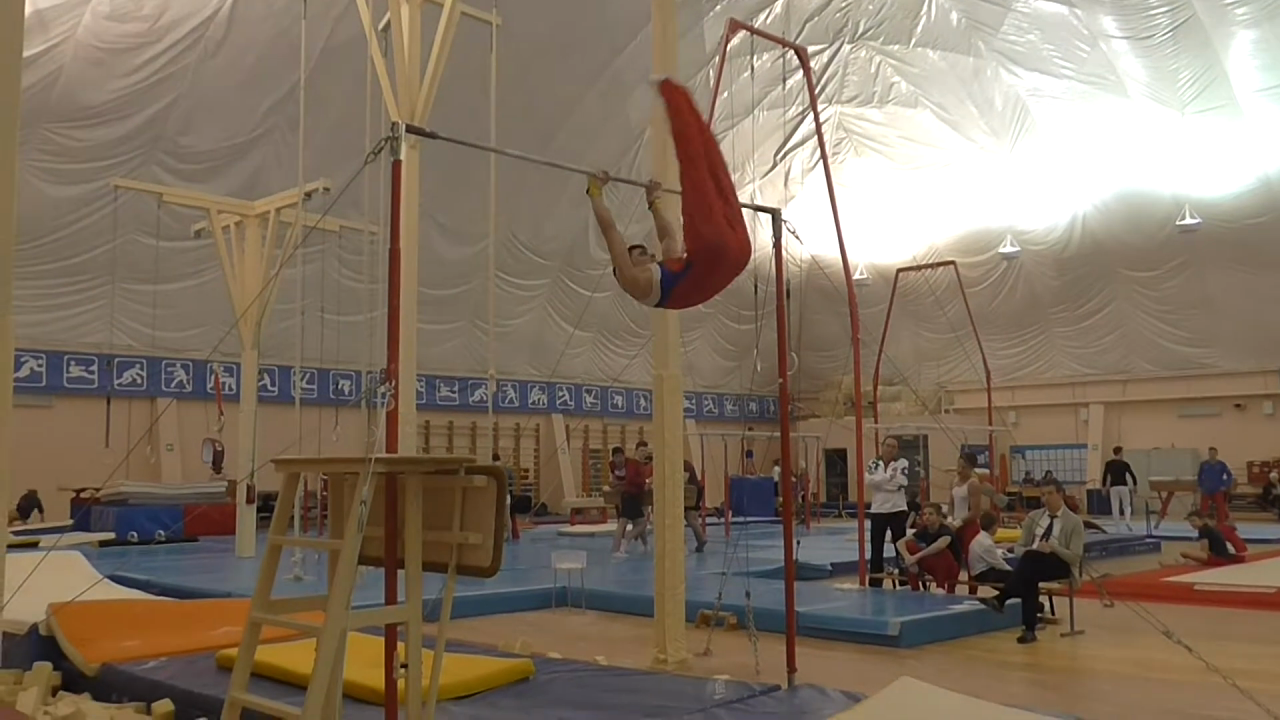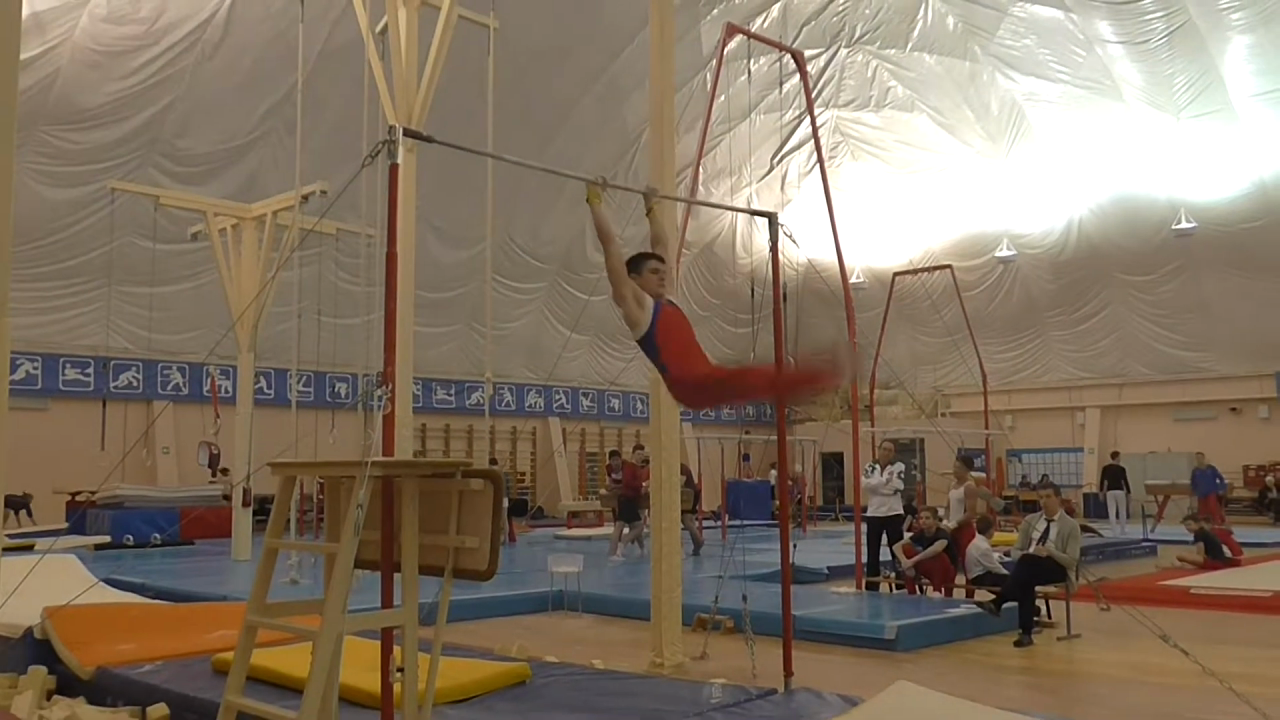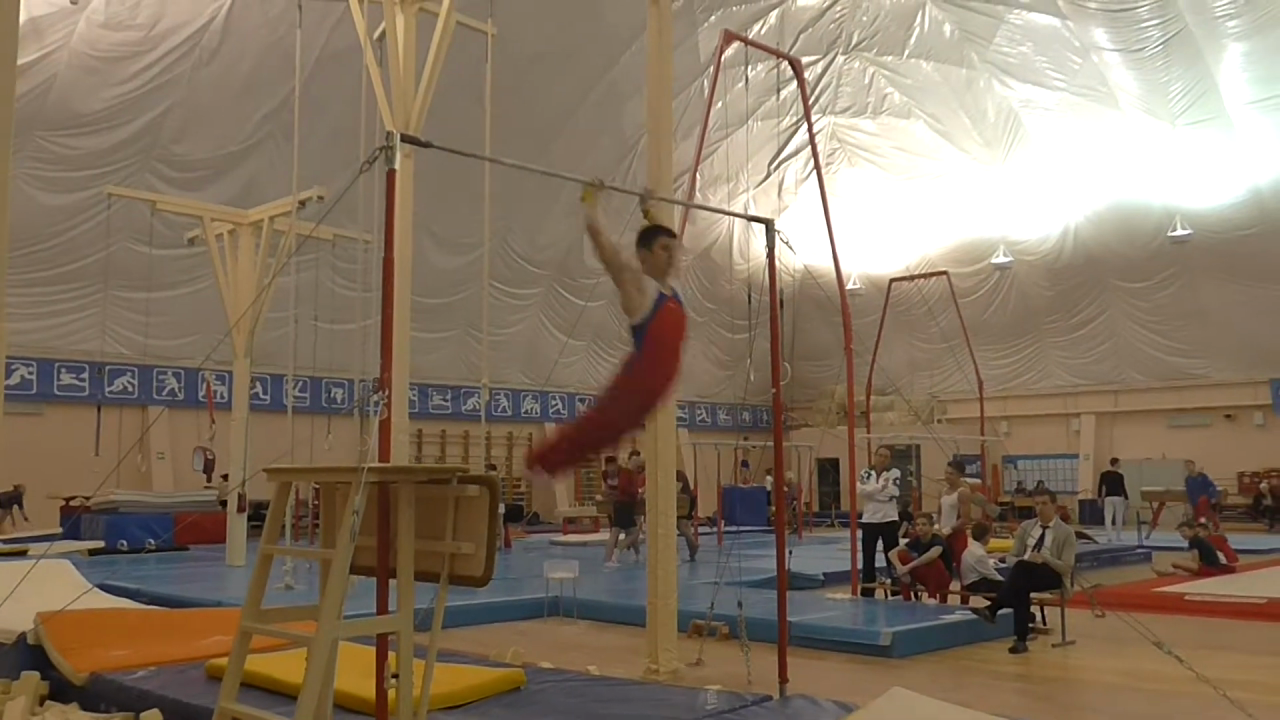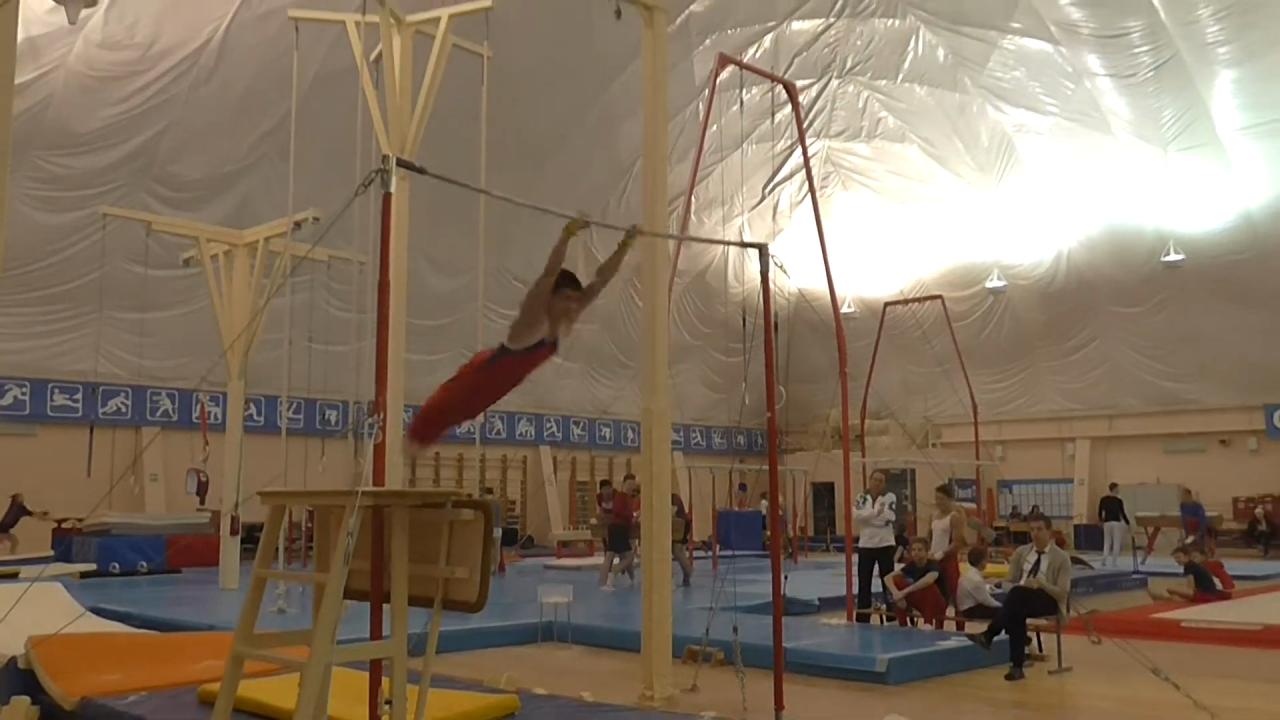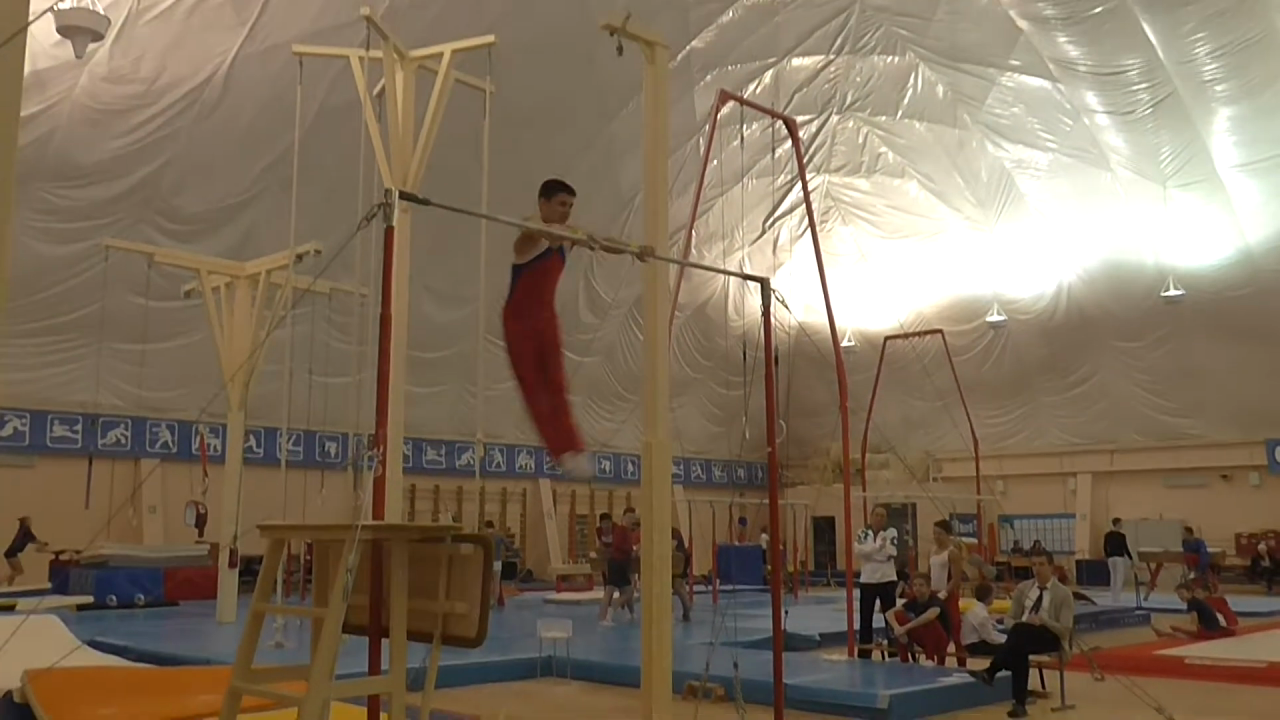
dt=0.3s
person 1, frame 1
left shoulder: (670, 265)
right shoulder: (631, 277)
left elbow: (670, 234)
right elbow: (609, 227)
left wrist: (654, 201)
right wrist: (595, 192)
left hip: (728, 250)
person 1, frame 2
left shoulder: (666, 305)
right shoulder: (634, 301)
left elbow: (662, 248)
right elbow: (608, 240)
left wrist: (652, 211)
right wrist: (595, 202)
left hip: (701, 378)
right hip: (692, 384)
person 1, frame 3
left shoulder: (667, 285)
right shoulder: (633, 281)
right elbow: (596, 232)
left wrist: (650, 213)
right wrist: (590, 200)
left hip: (656, 385)
right hip: (636, 383)
left knee: (610, 431)
right knee: (597, 426)
right ankle: (542, 459)
person 1, frame 4
left shoulder: (564, 321)
right shoulder: (534, 318)
left elbow: (602, 279)
right elbow: (548, 275)
left wrist: (624, 246)
right wrist: (567, 235)
left hip: (501, 380)
right hip: (483, 377)
left knee: (465, 410)
right knee: (448, 404)
right ankle: (418, 433)
person 1, frame 5
left shoulder: (566, 234)
right shoulder: (534, 235)
left elbow: (604, 245)
right elbow: (537, 231)
right wrist: (573, 237)
left hip: (544, 318)
right hip: (519, 319)
left knee: (555, 390)
right knee: (535, 391)
left ankle: (572, 450)
right ankle: (568, 450)
